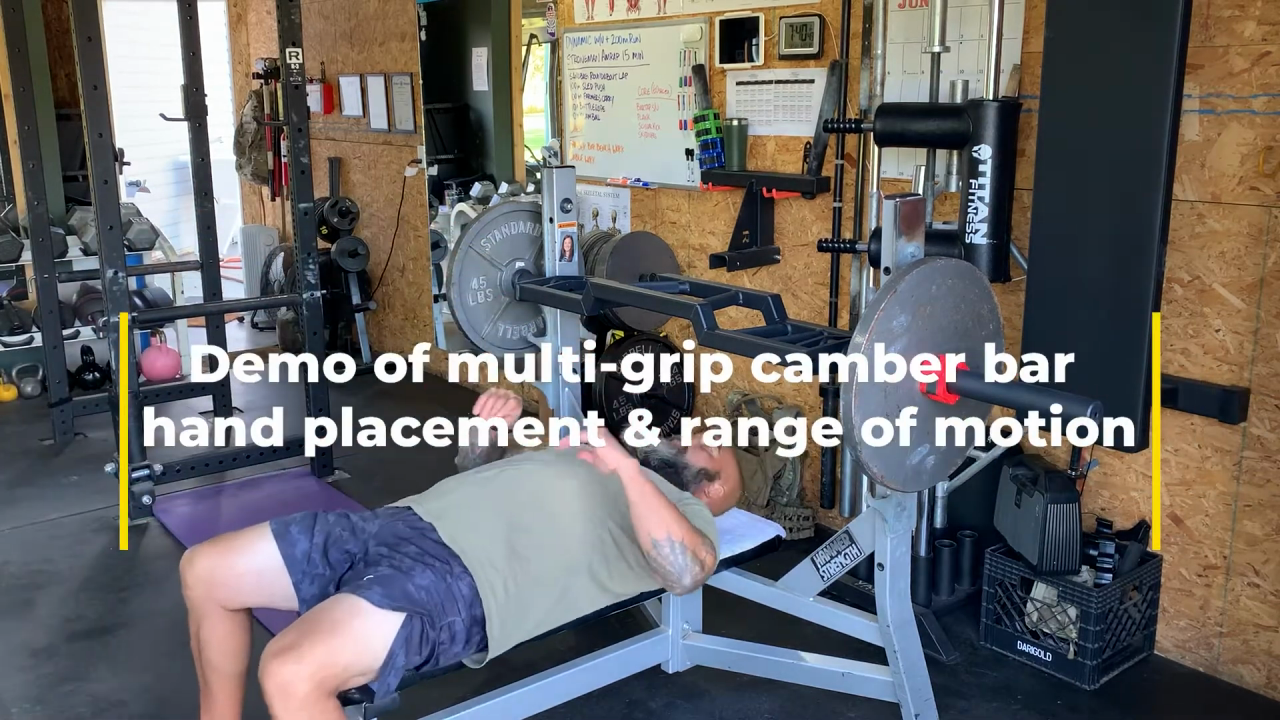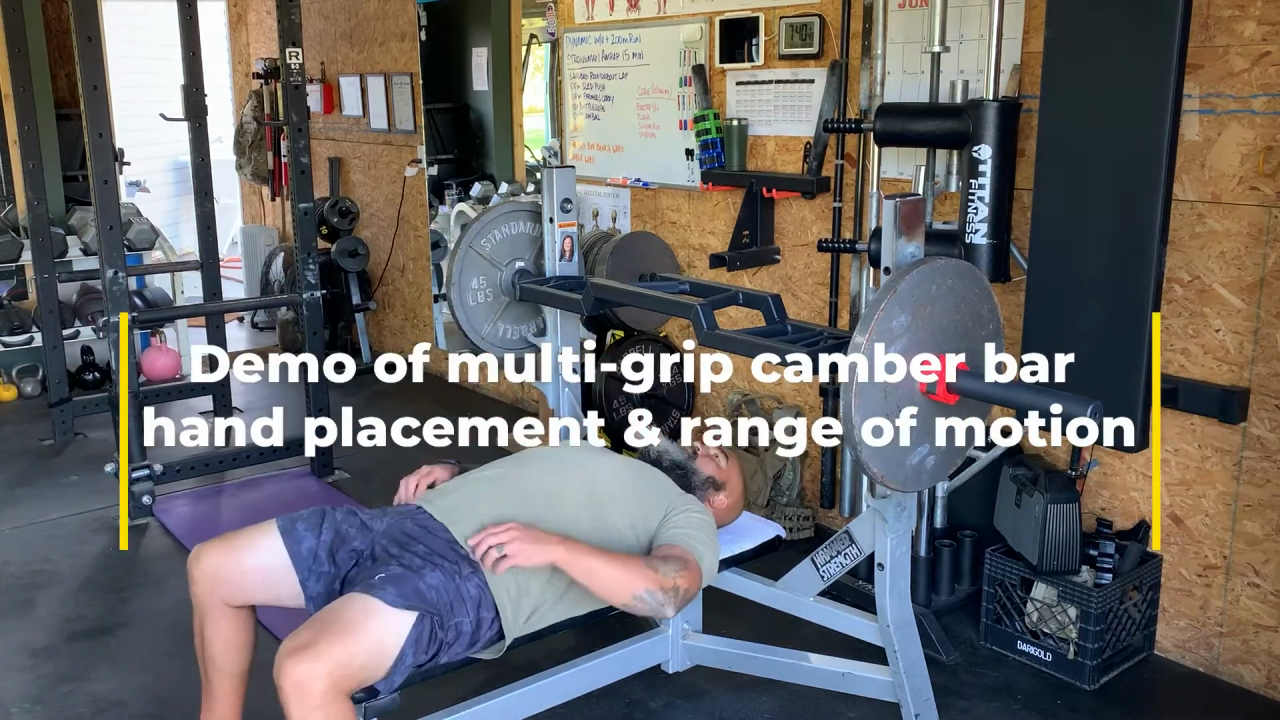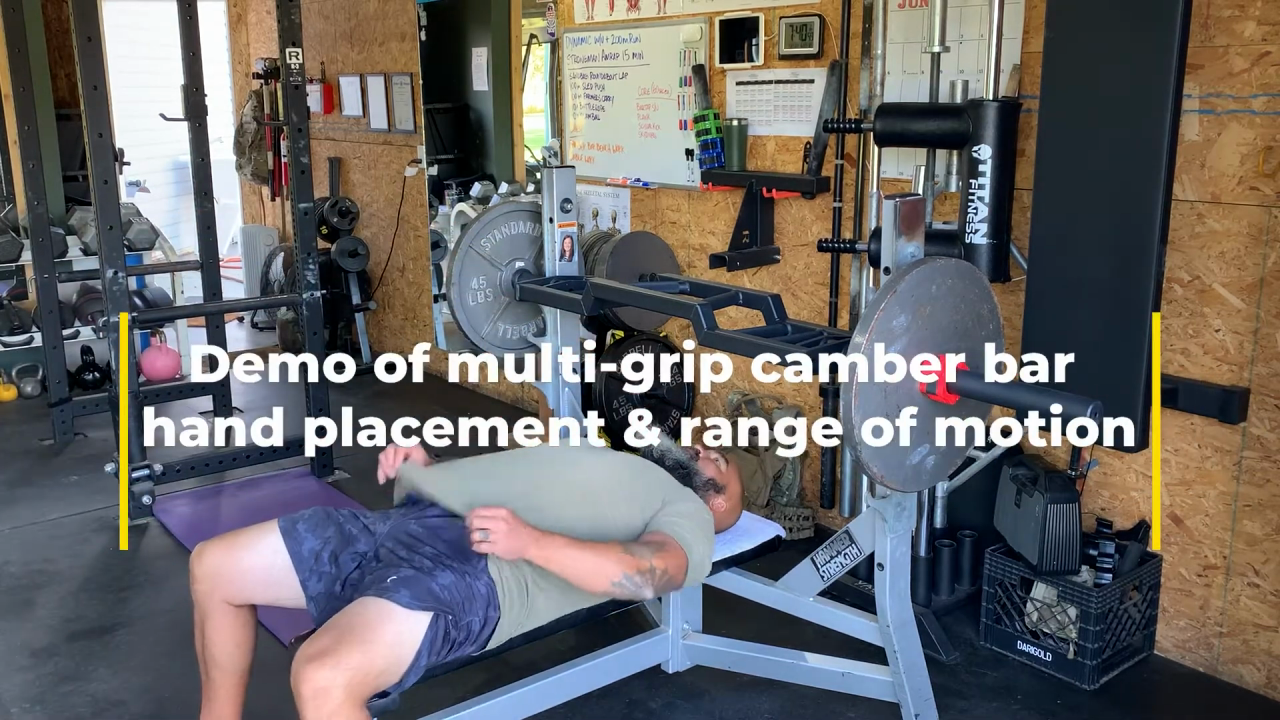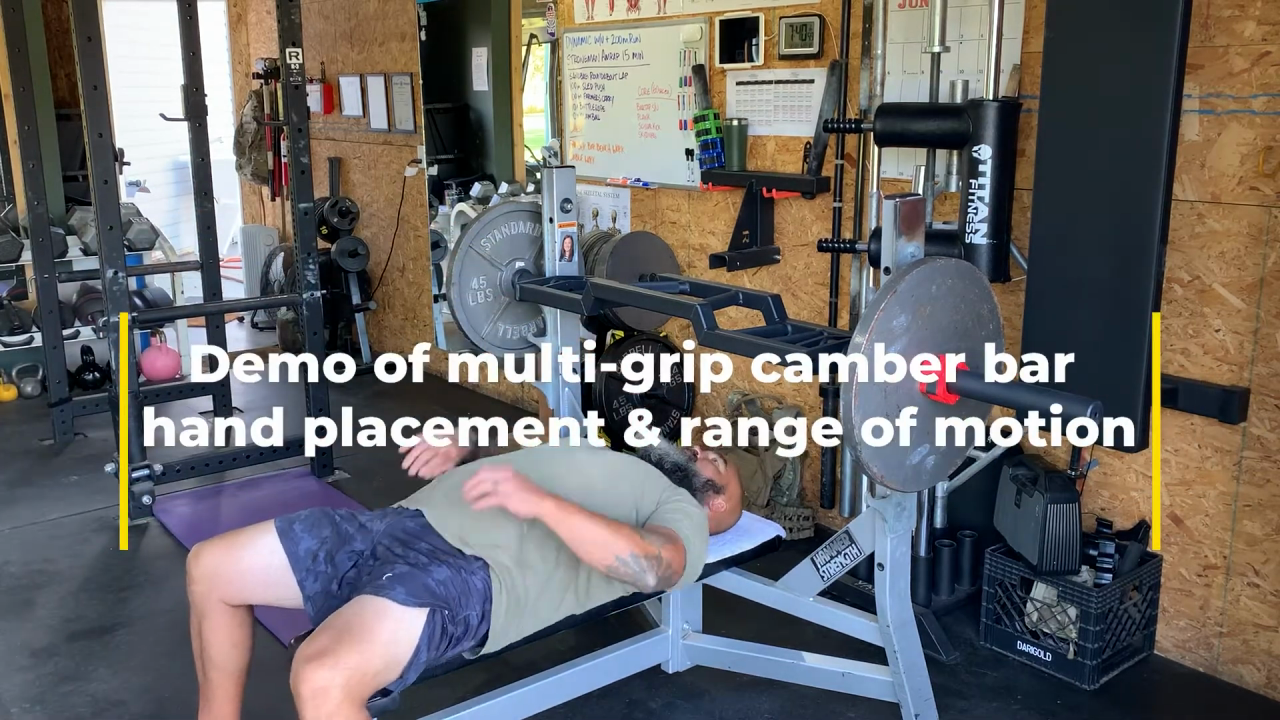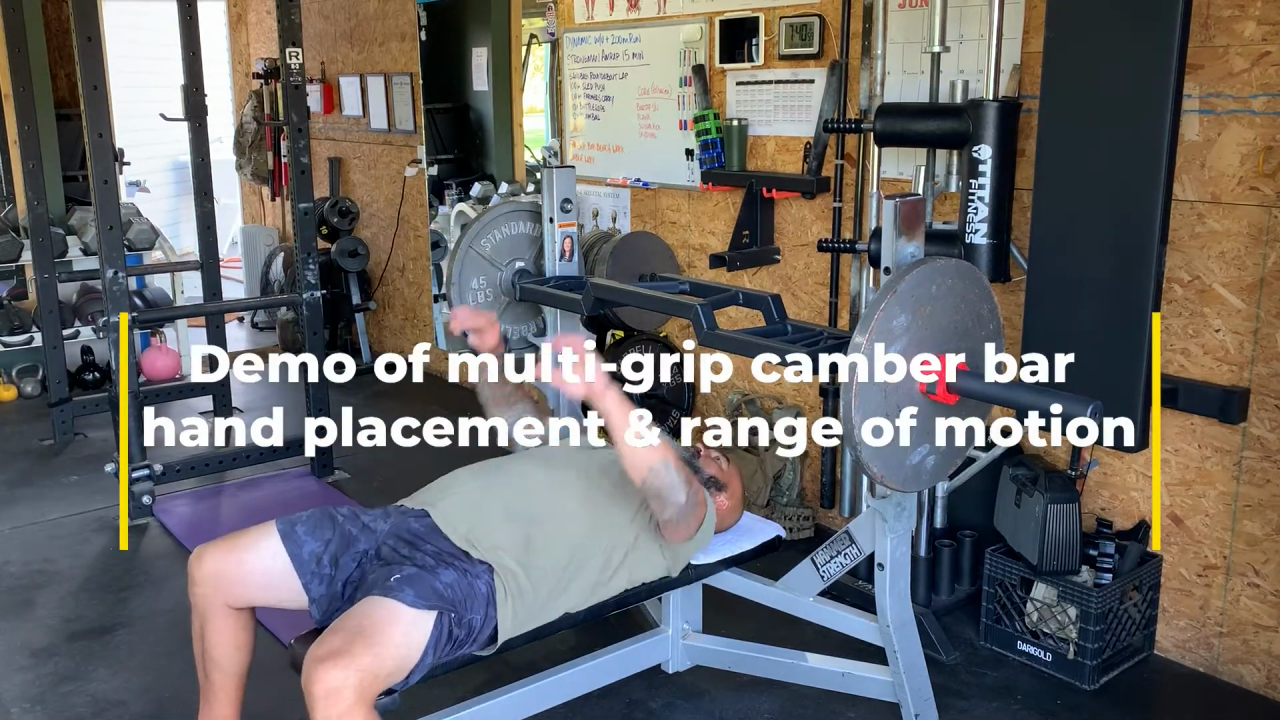
dt=0.3s
person 1, frame 1
left shoulder: (686, 513)
right shoulder: (594, 462)
left elbow: (684, 571)
right elbow: (483, 474)
left wrist: (626, 467)
left hip: (457, 576)
right hip: (405, 521)
left knee: (290, 672)
right knee: (205, 570)
person 1, frame 2
left shoulder: (690, 519)
right shoulder: (611, 464)
left elbow: (664, 593)
left wrist: (553, 547)
right wrist: (443, 475)
left hip: (466, 572)
right hip: (413, 523)
left knee: (306, 671)
right knee: (212, 568)
person 1, frame 3
left shoulder: (688, 512)
right shoulder: (607, 462)
left elbow: (645, 573)
right elbow: (489, 468)
left wrist: (531, 539)
right wrist: (424, 458)
left hip: (468, 570)
right hip: (411, 517)
right knee: (213, 566)
person 1, frame 4
left shoulder: (683, 514)
right shoulder: (613, 469)
left elbow: (648, 564)
right elbow: (506, 462)
left wrist: (539, 503)
right wrist: (459, 450)
left hip: (467, 569)
right hip: (407, 520)
right knee: (211, 568)
person 1, frame 5
left shoulder: (684, 524)
right shoulder: (603, 461)
left elbow: (676, 496)
right elbow: (516, 410)
left wrist: (605, 396)
right wrist: (494, 346)
left hip: (472, 574)
right hip: (409, 523)
right knee: (213, 571)
